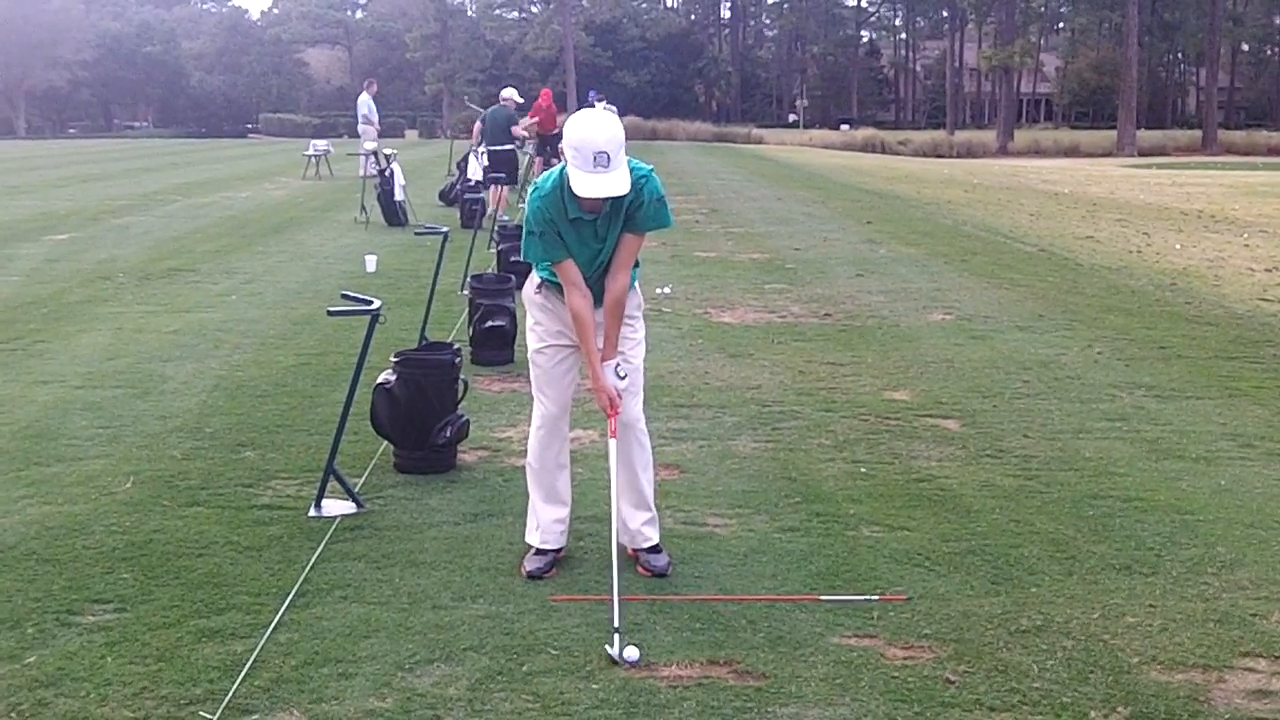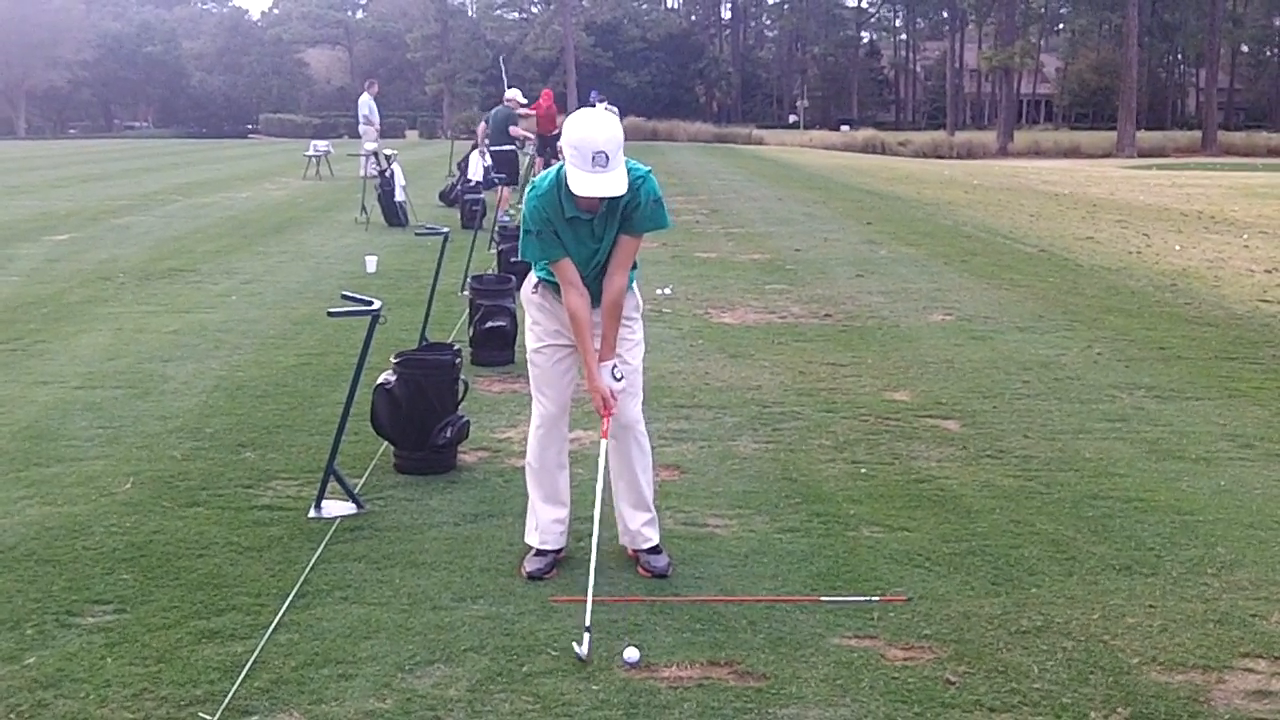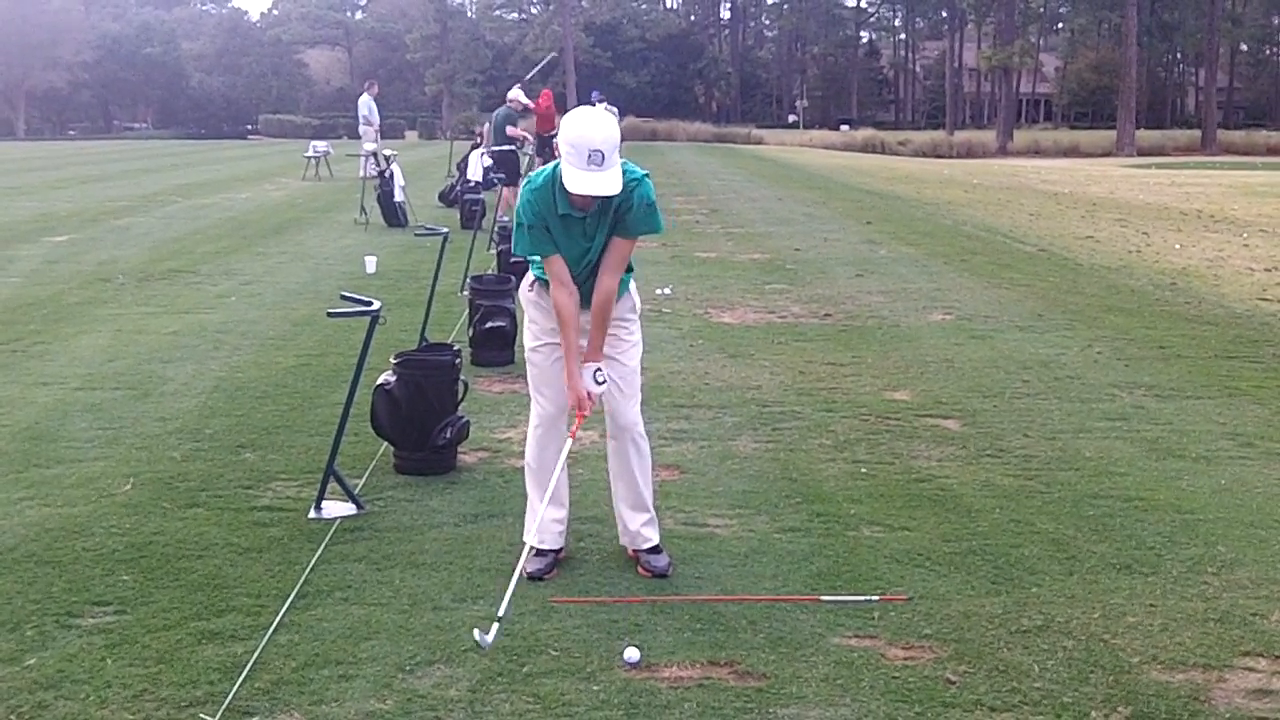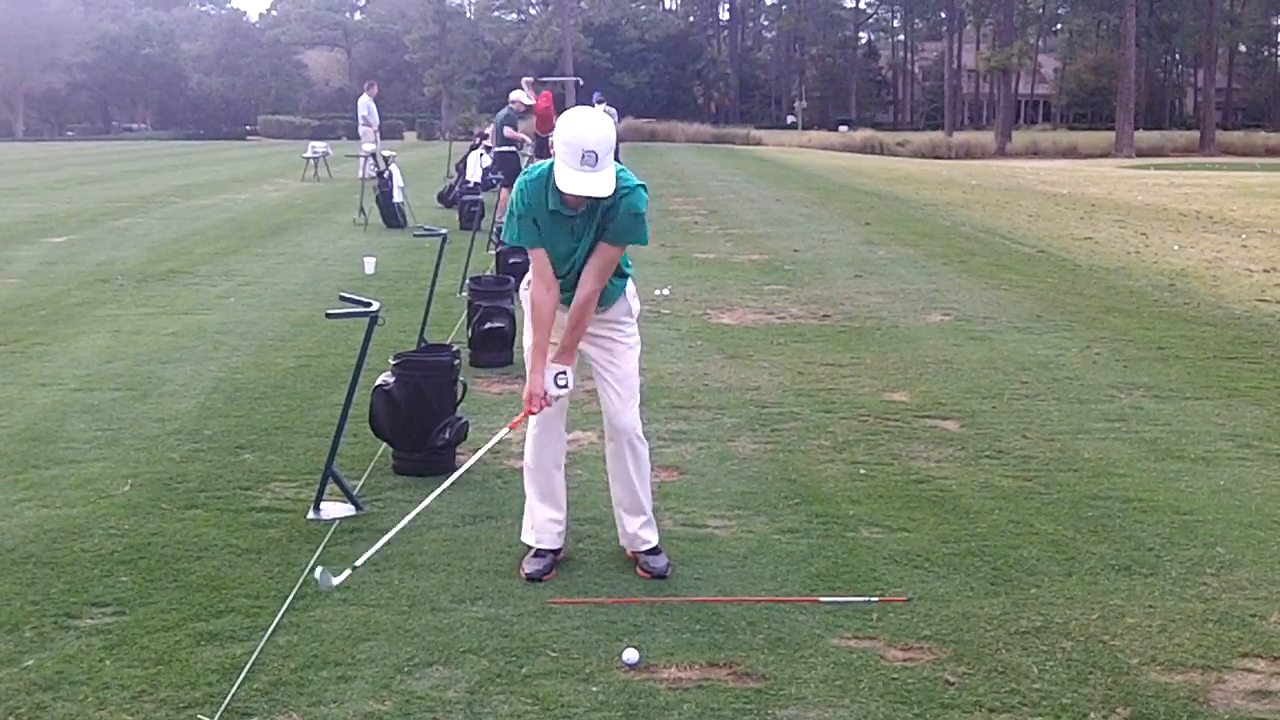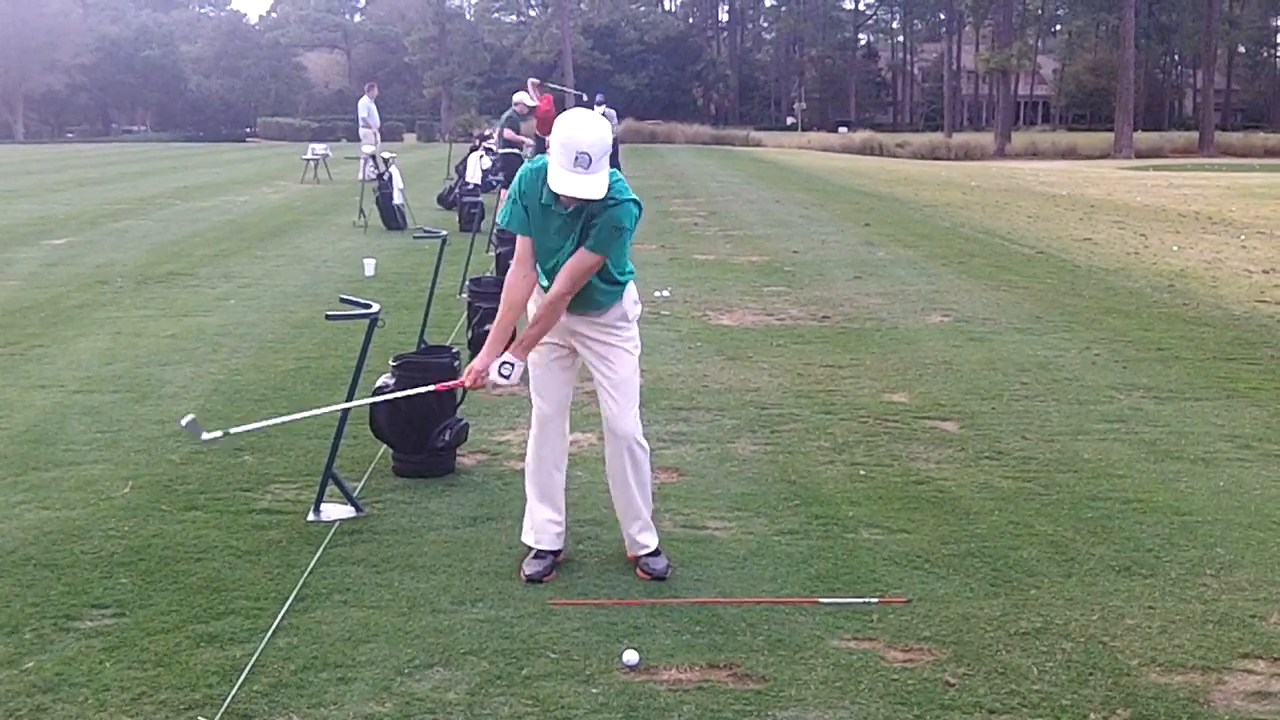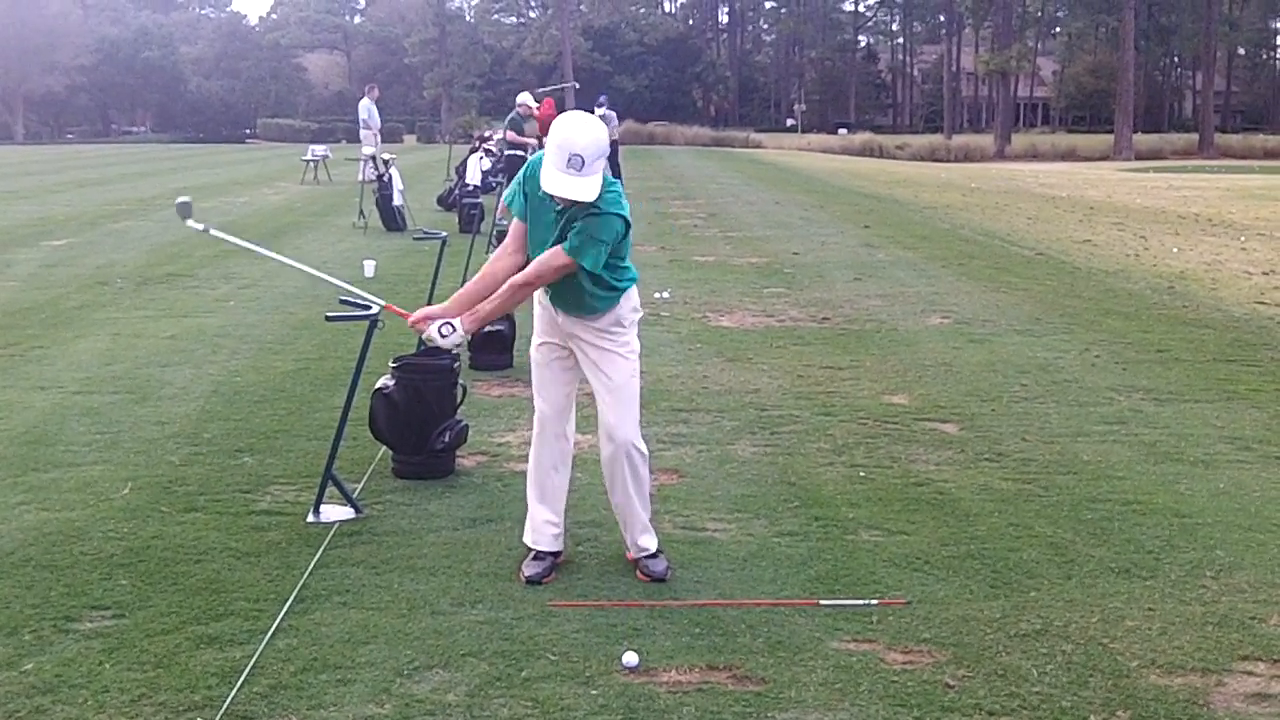
dt=0.1s
person 1, frame 1
left shoulder: (642, 185)
right shoulder: (544, 200)
left elbow: (618, 276)
right elbow: (576, 290)
left wrist: (611, 355)
right wrist: (595, 371)
left hip: (619, 305)
right hip: (553, 303)
left knee: (630, 417)
right knee: (549, 417)
left ankle: (642, 534)
right ankle: (547, 536)
person 1, frame 2
left shoulder: (640, 187)
right shoulder: (541, 198)
left elbow: (616, 276)
right elbow: (571, 290)
left wrist: (607, 356)
right wrist: (590, 369)
left hip: (617, 306)
right hip: (551, 304)
left knee: (628, 420)
right knee: (549, 419)
left ankle: (642, 536)
right ankle: (546, 538)
person 1, frame 3
left shoulder: (634, 188)
right shoulder: (535, 194)
left elbow: (607, 277)
right elbow: (561, 286)
left wrist: (596, 356)
right wrist: (572, 369)
left hip: (614, 306)
right hip: (548, 304)
left knee: (625, 421)
right knee: (547, 419)
left ankle: (642, 536)
right ankle: (546, 538)
person 1, frame 4
left shoulder: (627, 196)
right shoulder: (532, 186)
left elbow: (592, 284)
right elbow: (542, 281)
left wrist: (563, 359)
right wrist: (537, 368)
left hip: (610, 310)
right hip: (548, 306)
left knee: (623, 423)
right knee: (544, 420)
left ankle: (641, 539)
right ankle: (544, 538)
person 1, frame 5
left shoulder: (619, 206)
right shoulder: (530, 178)
left elbow: (567, 286)
right elbow: (522, 268)
left wrist: (518, 353)
right wrist: (492, 347)
left hip: (608, 313)
right hip: (543, 307)
left knee: (623, 428)
right knee: (547, 424)
left ankle: (643, 541)
right ankle: (545, 540)
person 1, frame 6
left shoulder: (607, 216)
right shoulder: (536, 170)
left elbow: (530, 278)
right elbow: (508, 252)
left wrist: (465, 325)
right wrist: (449, 307)
left hip: (608, 320)
right hip: (555, 314)
left knee: (621, 435)
right knee: (550, 425)
left ankle: (644, 545)
right ankle: (546, 542)
